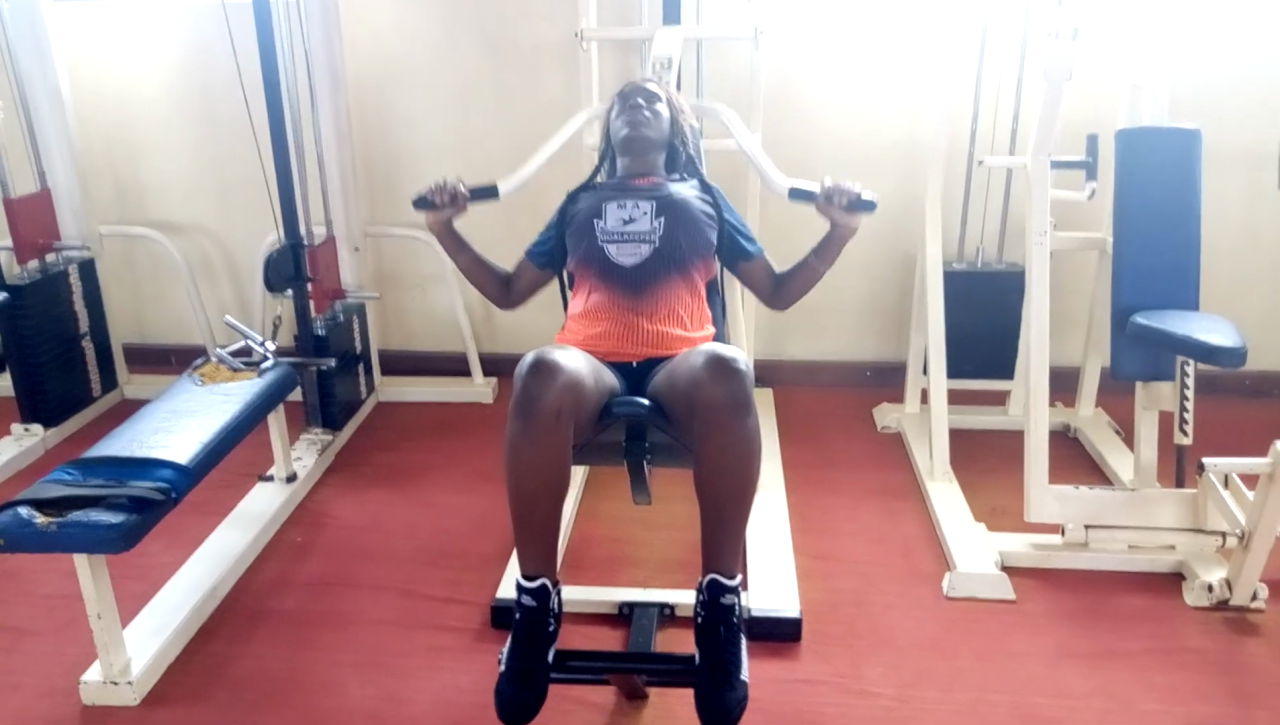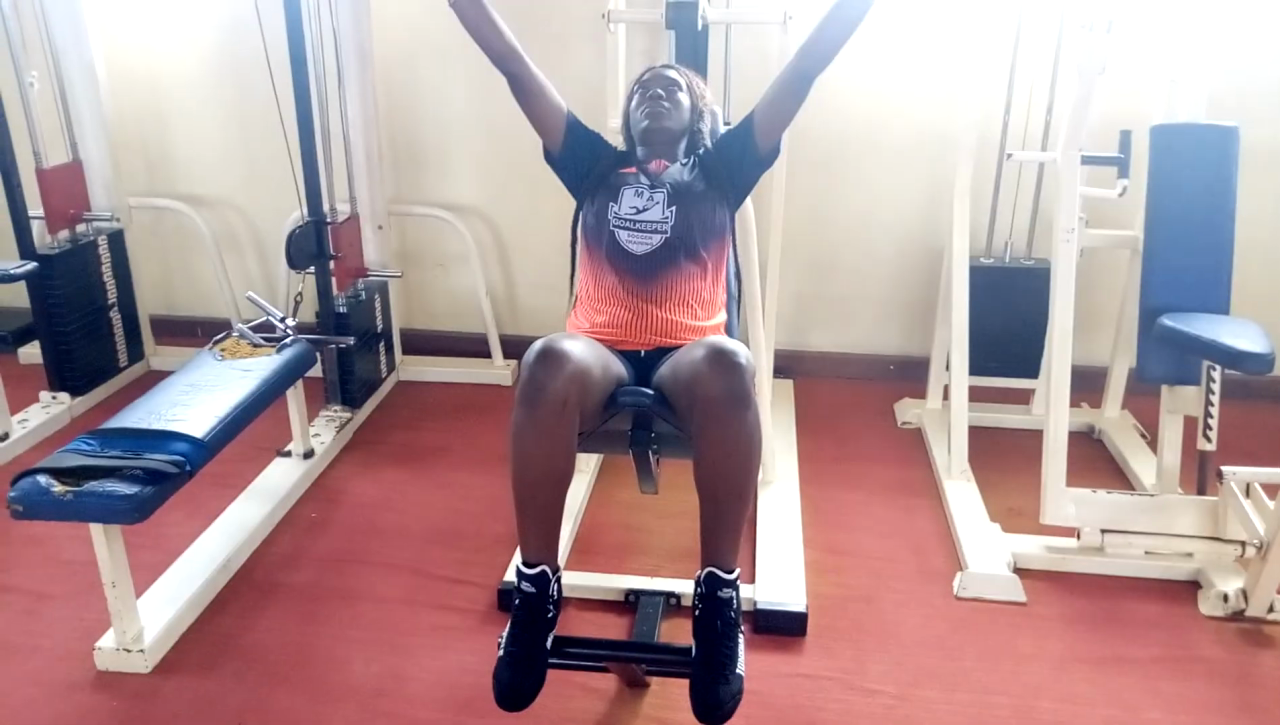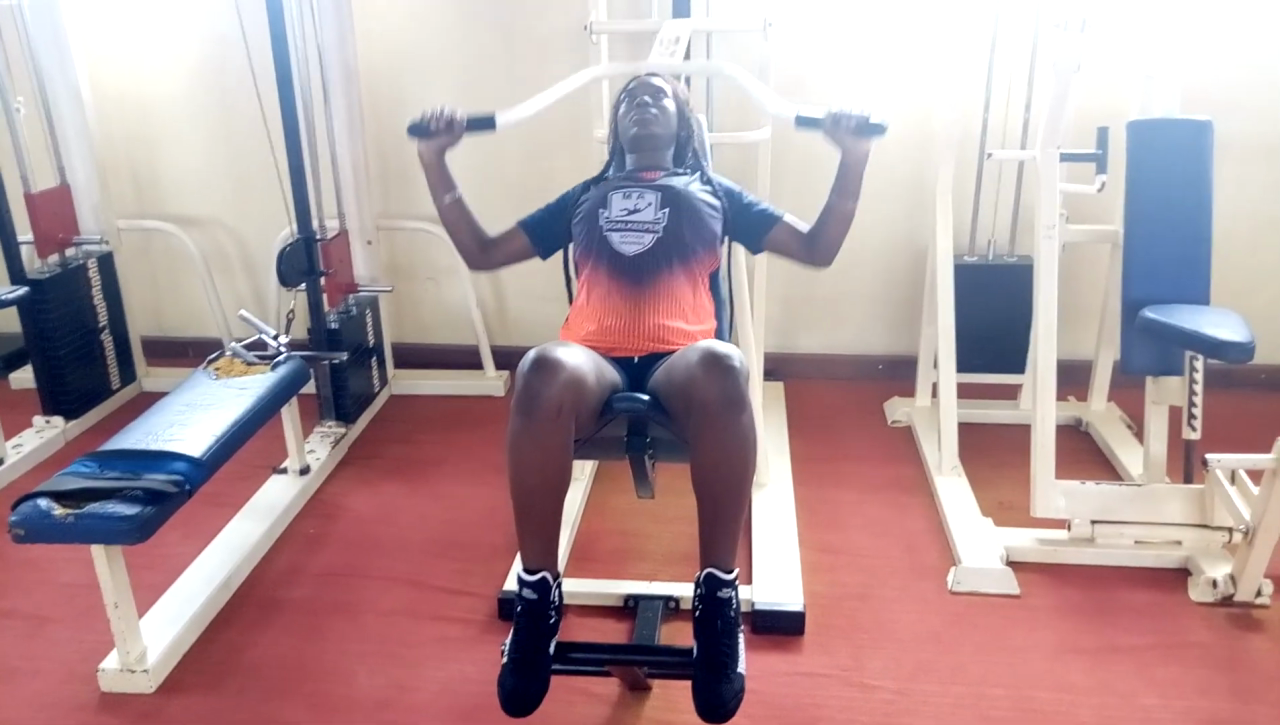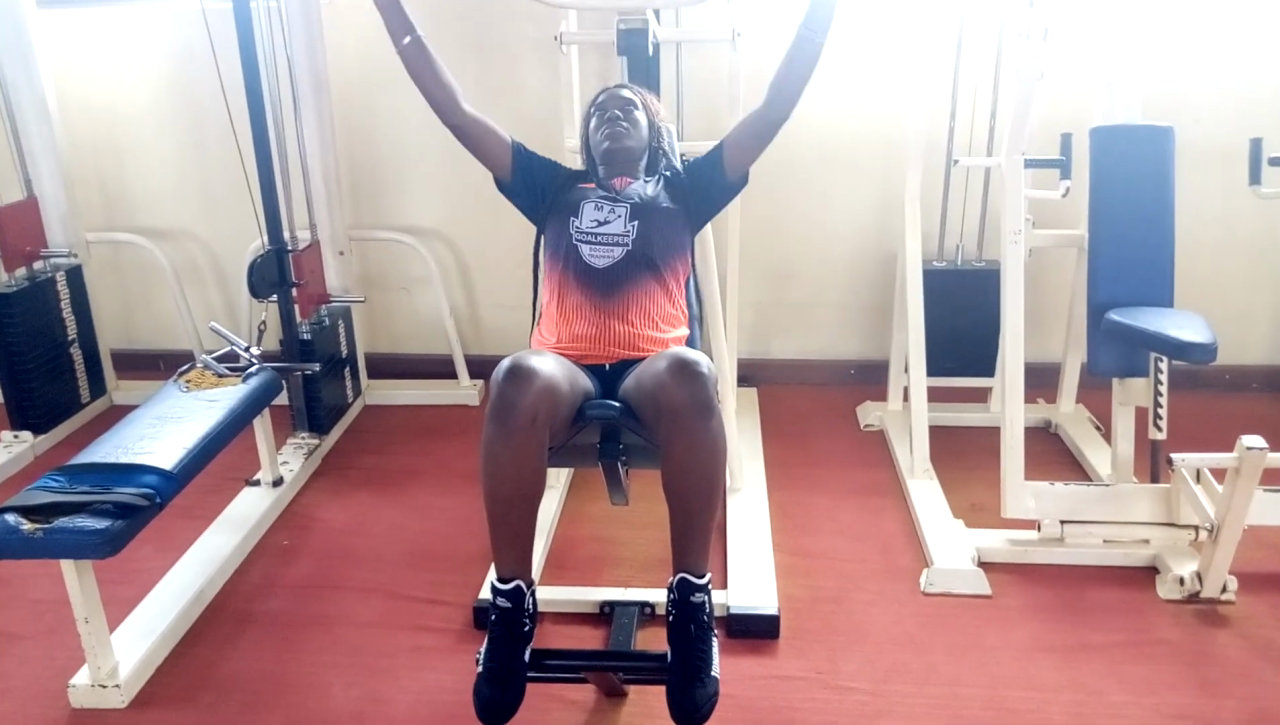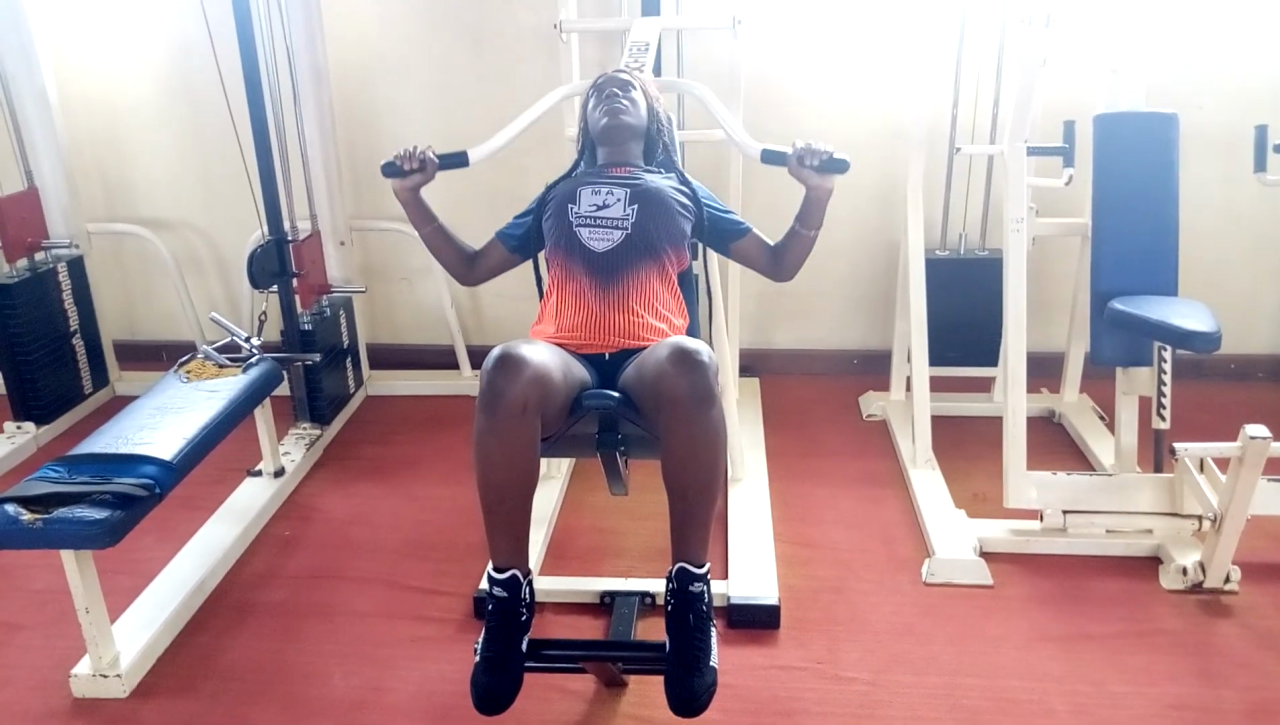
dt=1s
person 1, frame 1
left shoulder: (704, 197)
right shoulder: (579, 202)
left elbow: (780, 291)
right elbow: (505, 291)
left wrist: (838, 229)
right wrist: (445, 227)
left hip: (680, 362)
right hip: (590, 361)
left knee: (727, 370)
right knee: (540, 373)
left ankle: (721, 601)
right ankle: (536, 602)
person 1, frame 2
left shoulder: (719, 171)
right shoulder: (594, 168)
left elbow: (805, 70)
right elbow: (512, 65)
left hip: (687, 352)
right hip: (600, 351)
left knee: (727, 365)
right knee: (547, 362)
left ankle: (719, 594)
right ankle: (536, 588)
person 1, frame 3
left shoulder: (713, 191)
right shoulder: (585, 195)
left elbow: (817, 249)
right elbow: (482, 253)
left wrist: (850, 165)
right wrist: (439, 172)
left hip: (680, 358)
right hip: (593, 357)
left knee: (722, 367)
right knee: (542, 369)
left ankle: (718, 594)
right ankle: (537, 594)
person 1, frame 4
left shoulder: (684, 192)
right shoulder: (554, 191)
left elbow: (775, 111)
right elbow: (456, 113)
left hip: (652, 367)
right hip: (565, 367)
left knee: (691, 376)
right knee: (517, 379)
left ankle: (691, 602)
right ankle: (511, 603)
person 1, frame 5
left shoulder: (682, 190)
right shoulder: (557, 193)
left elbow: (783, 263)
right elbow: (467, 268)
left wrist: (815, 186)
right wrist: (412, 191)
left hip: (650, 356)
right hip: (564, 355)
left knee: (691, 363)
right knee: (508, 368)
left ankle: (690, 591)
right ankle: (508, 593)
